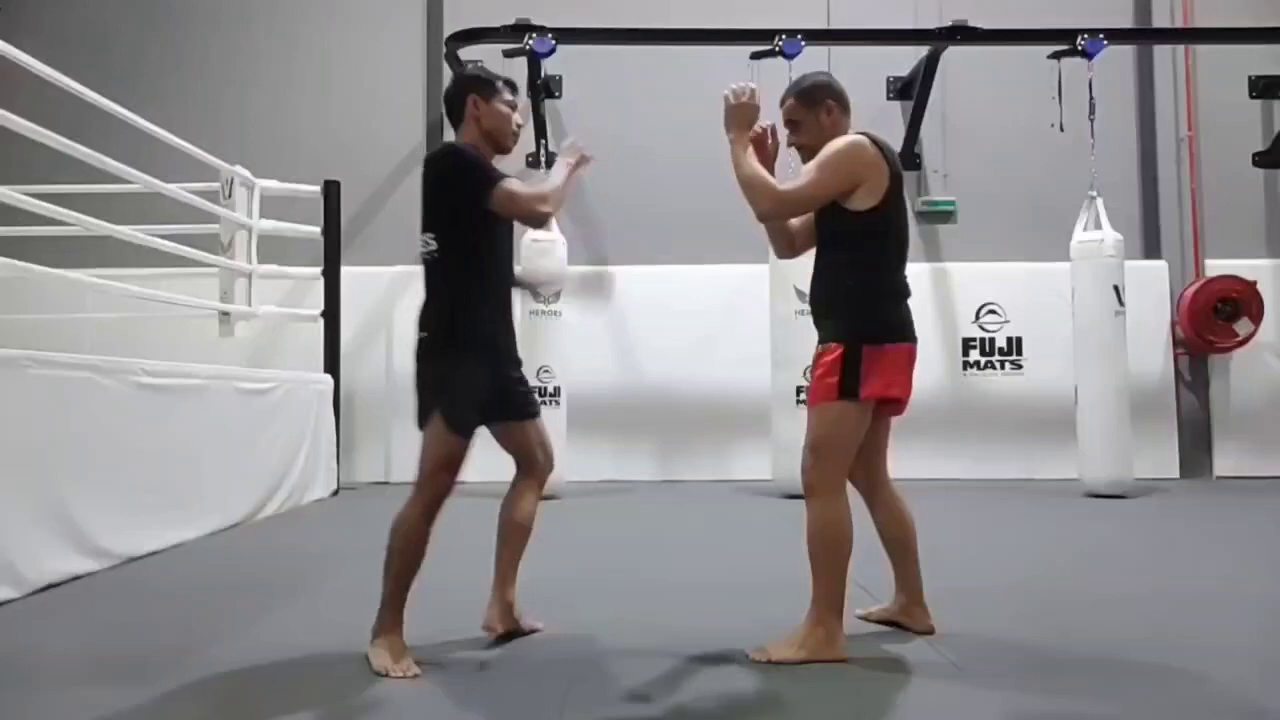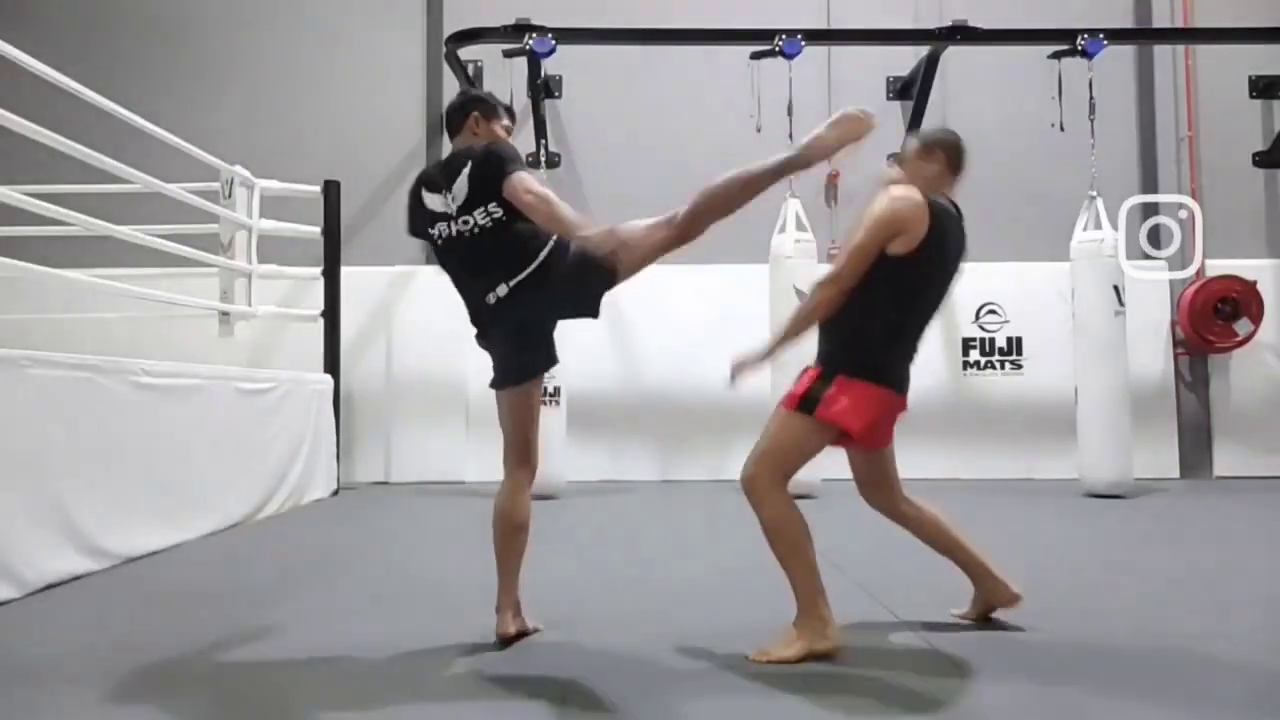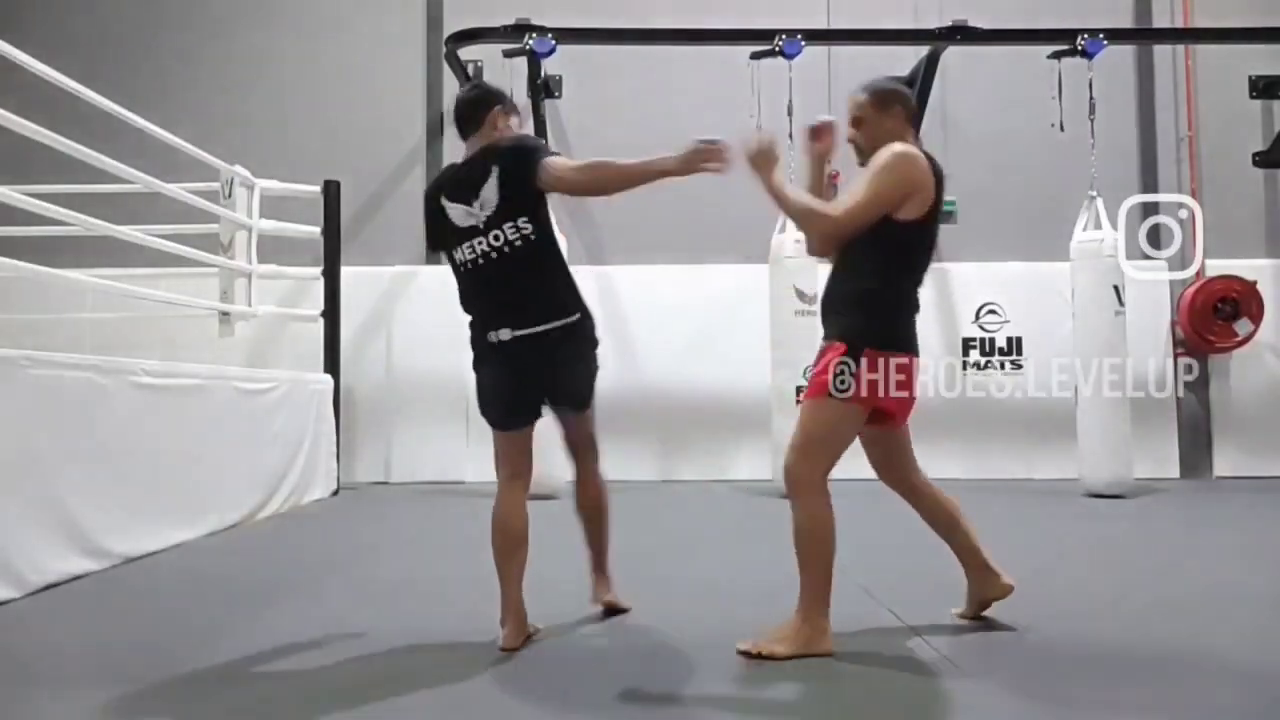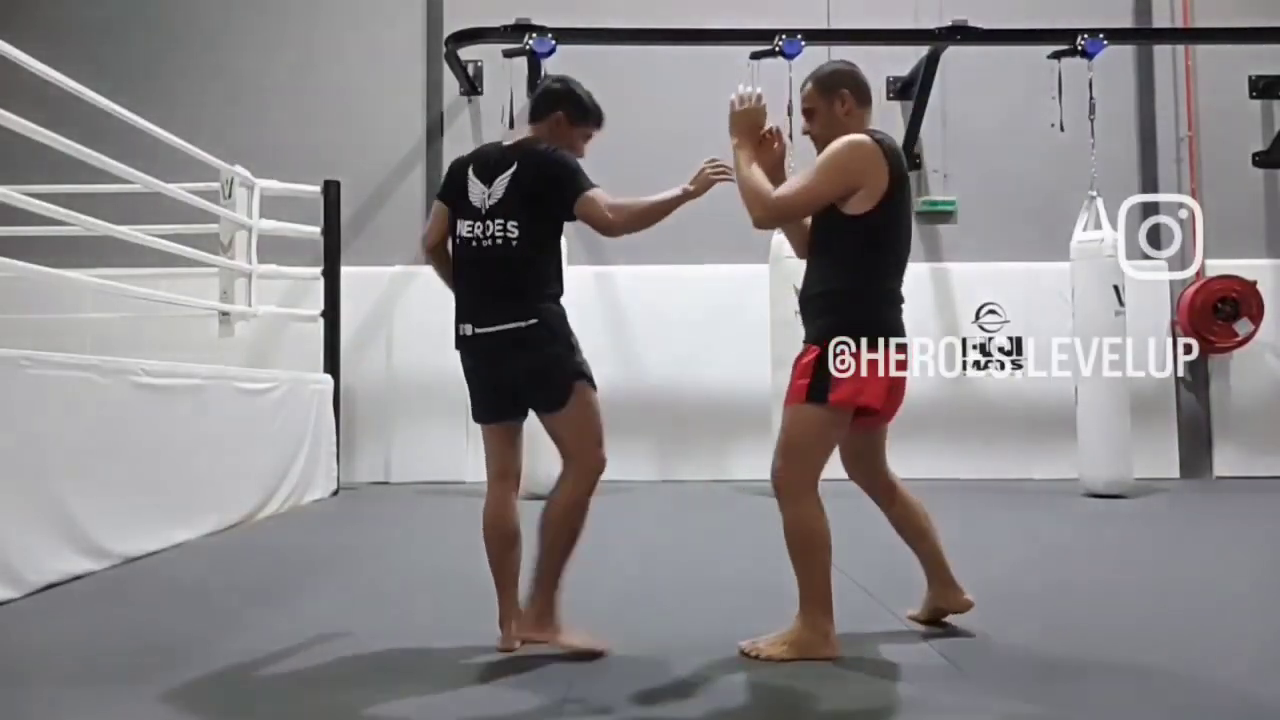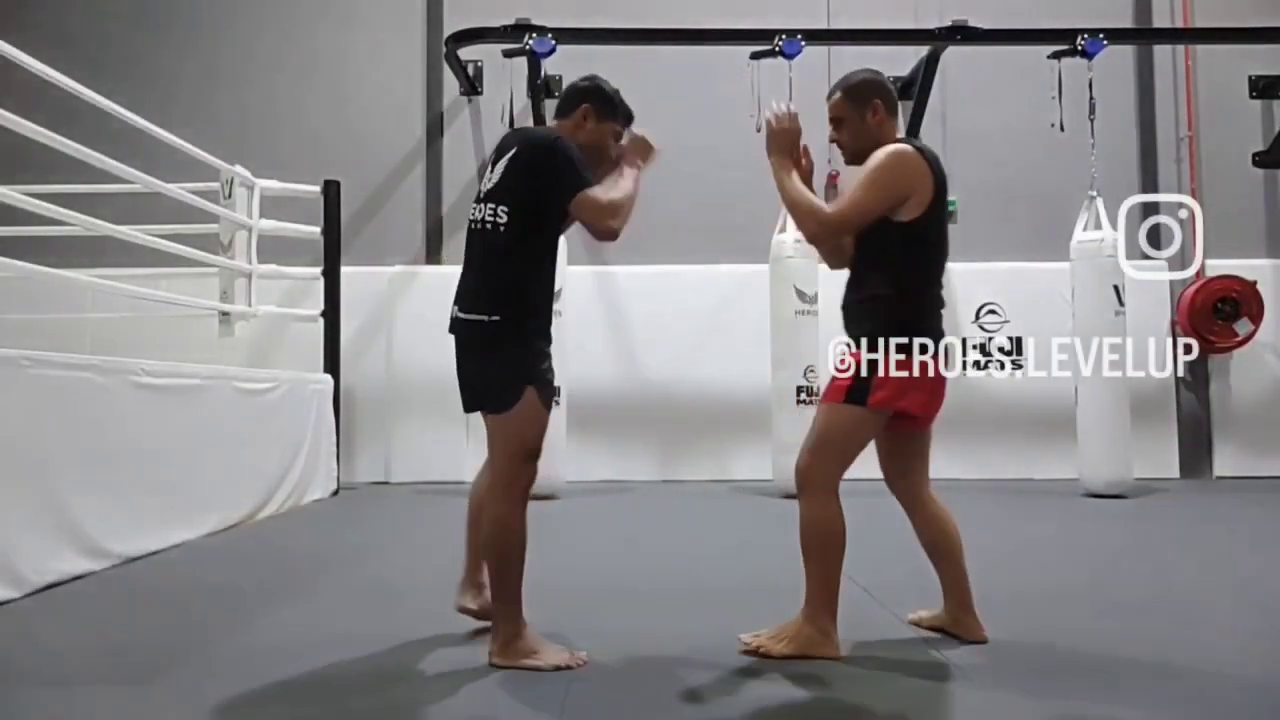
dt=0.4s
person 1, frame 1
left shoulder: (477, 173)
right shoulder: (452, 162)
right elbow: (537, 208)
right wrist: (567, 165)
left hip: (495, 350)
right hip: (454, 352)
left knee: (537, 464)
right knee: (433, 491)
left ankle: (502, 606)
right ankle: (387, 630)
person 1, frame 2
left shoulder: (420, 191)
right shoulder: (492, 159)
right elbow: (533, 199)
right wrist: (587, 235)
left hip: (500, 321)
right hip: (546, 271)
left knee: (519, 466)
right knee: (680, 221)
left ankle: (507, 612)
right ankle: (802, 152)
person 1, frame 3
left shoulder: (437, 194)
right shoulder: (514, 154)
right elbow: (579, 179)
right wrist: (674, 165)
left hip: (496, 350)
right hip: (561, 328)
left knee: (513, 483)
right knee: (585, 462)
left ankle: (514, 620)
right ankle: (602, 581)
person 1, frame 4
left shoulder: (467, 166)
right shoulder: (549, 165)
left elbow: (433, 244)
right elbow: (611, 220)
right wrist: (688, 190)
left hip: (477, 339)
right hip: (534, 334)
left knee: (502, 480)
right knee: (585, 462)
left ankle: (511, 620)
right ankle: (539, 611)
person 1, frame 5
left shoulder: (516, 147)
right shoulder: (552, 150)
right elbow: (607, 222)
left wrist: (611, 171)
right wrist: (632, 166)
left hip: (481, 322)
right hip: (510, 330)
left knee: (503, 465)
right knee: (514, 475)
left ankle: (475, 586)
right ankle: (511, 637)
person 2, frame 1
left shoulder: (855, 151)
right shoulder: (845, 173)
left elbow: (773, 203)
right elbow: (788, 243)
left wrist: (738, 138)
right wrist: (764, 165)
left hip: (862, 342)
right hip: (874, 339)
left knee: (822, 478)
right knee: (869, 477)
left ankle: (824, 631)
right ankle: (911, 601)
person 2, frame 2
left shoulder: (902, 203)
right shoulder: (949, 230)
left elbow: (837, 285)
left wrist: (770, 346)
left hip: (847, 374)
right hip: (882, 378)
left knee: (760, 479)
right knee: (887, 497)
left ankle: (815, 624)
right ankle: (990, 585)
person 2, frame 3
left shoulder: (901, 161)
right shoulder: (897, 175)
left elbow: (828, 229)
right elbow: (833, 242)
left wrist: (771, 176)
right wrist: (817, 168)
left hip: (864, 347)
right hip: (882, 349)
left knee: (803, 473)
right knee: (901, 473)
left ankle: (811, 626)
right ankle: (984, 577)
person 2, frame 4
left shoulder: (856, 151)
right shoulder: (871, 162)
left elbow: (764, 213)
right elbow: (809, 243)
left wrist: (742, 144)
right wrist: (774, 171)
left hip: (843, 344)
right hip: (872, 344)
left knee: (792, 478)
right knee: (873, 475)
left ankle: (815, 630)
right ankle: (944, 588)
person 2, frame 5
left shoulder: (899, 160)
right shoulder: (898, 169)
left elbow: (822, 226)
right elbow: (840, 253)
left wrist: (780, 164)
right wrist: (804, 184)
left hip: (889, 350)
right hip: (910, 350)
left knee: (815, 474)
right knee: (910, 485)
left ankle: (818, 627)
right ankle: (961, 612)
